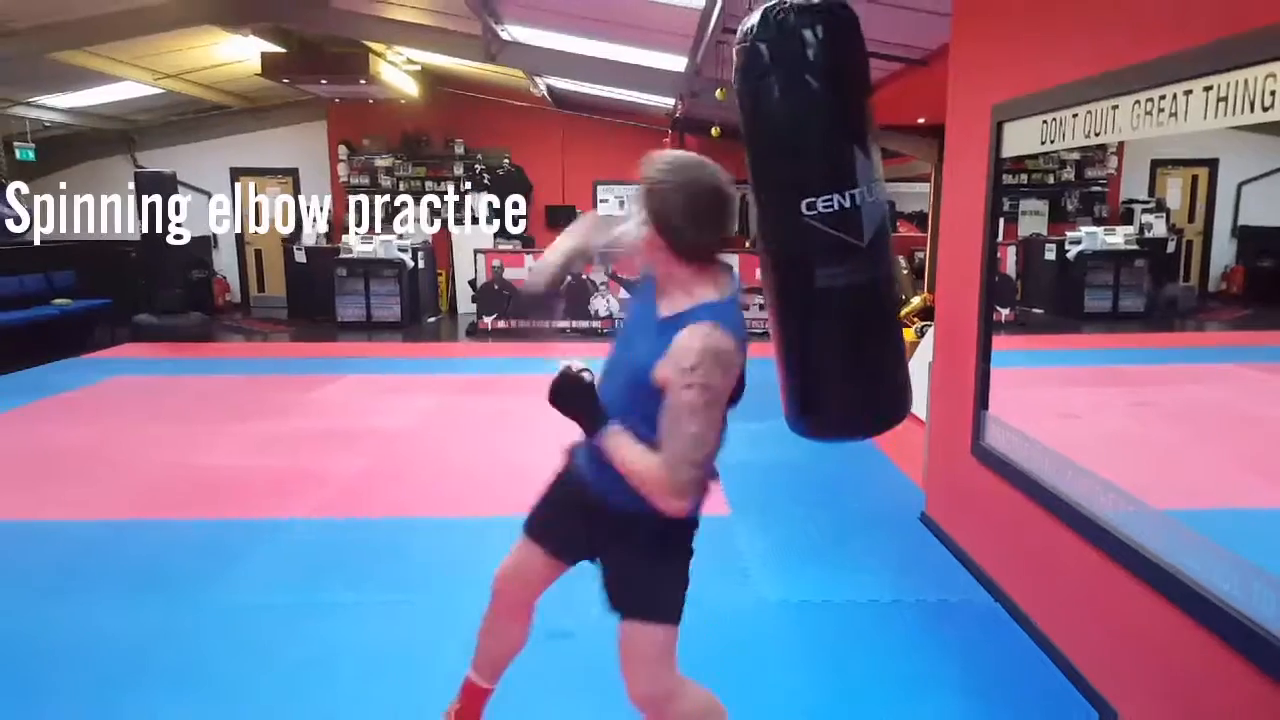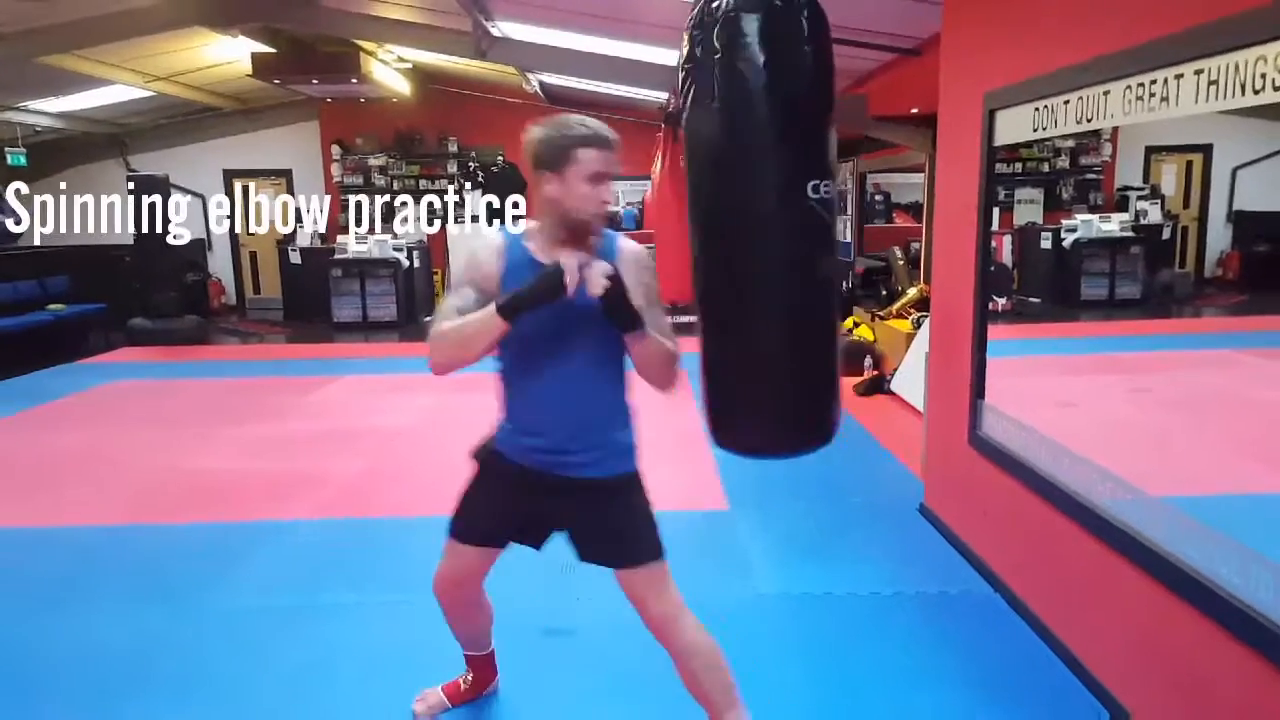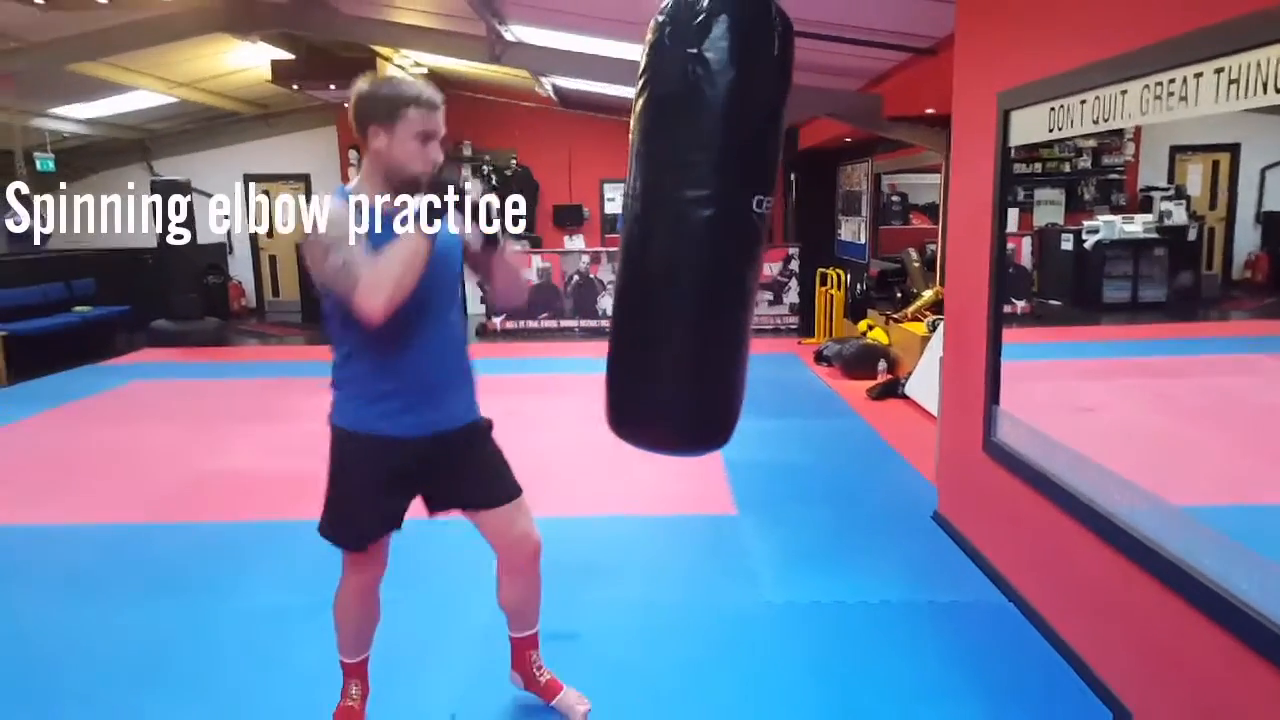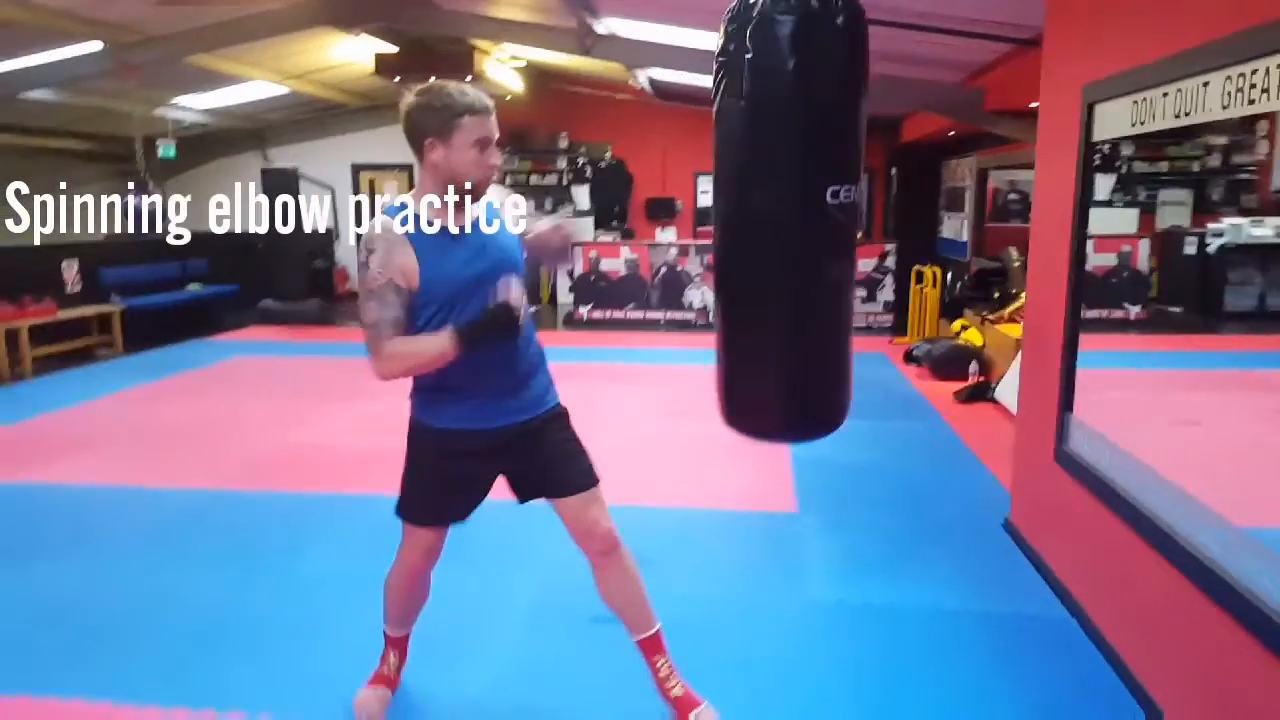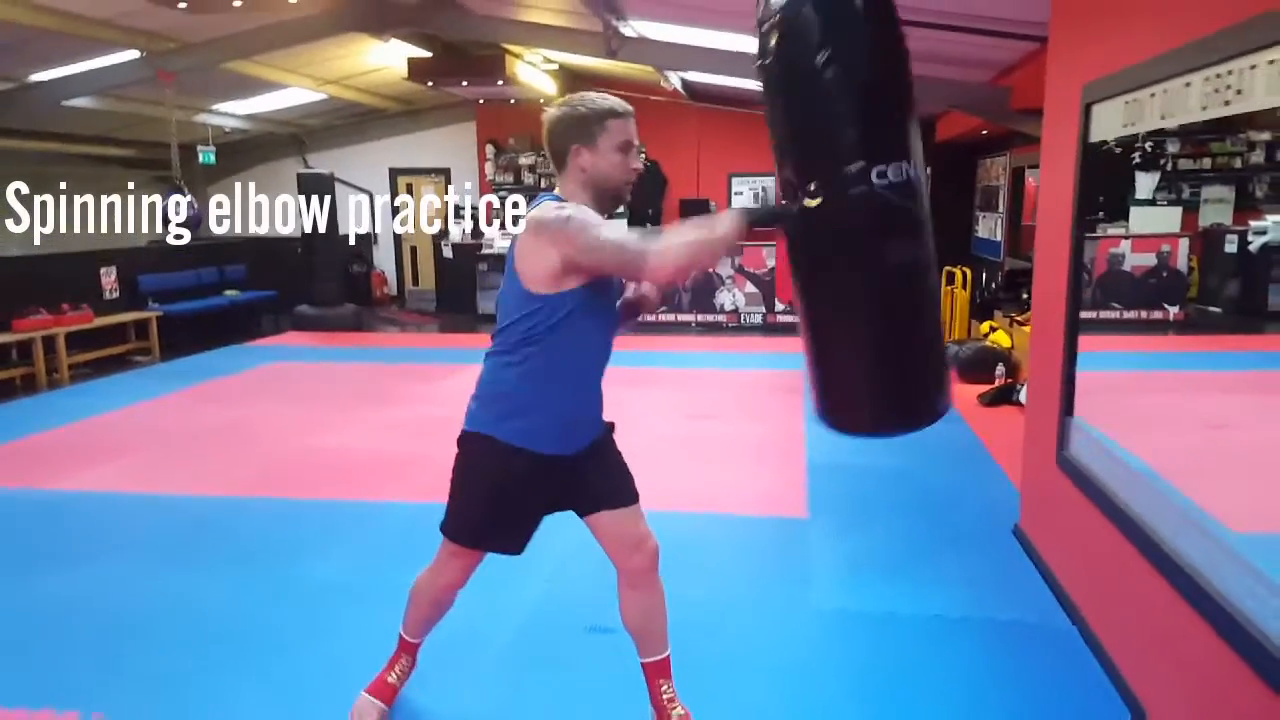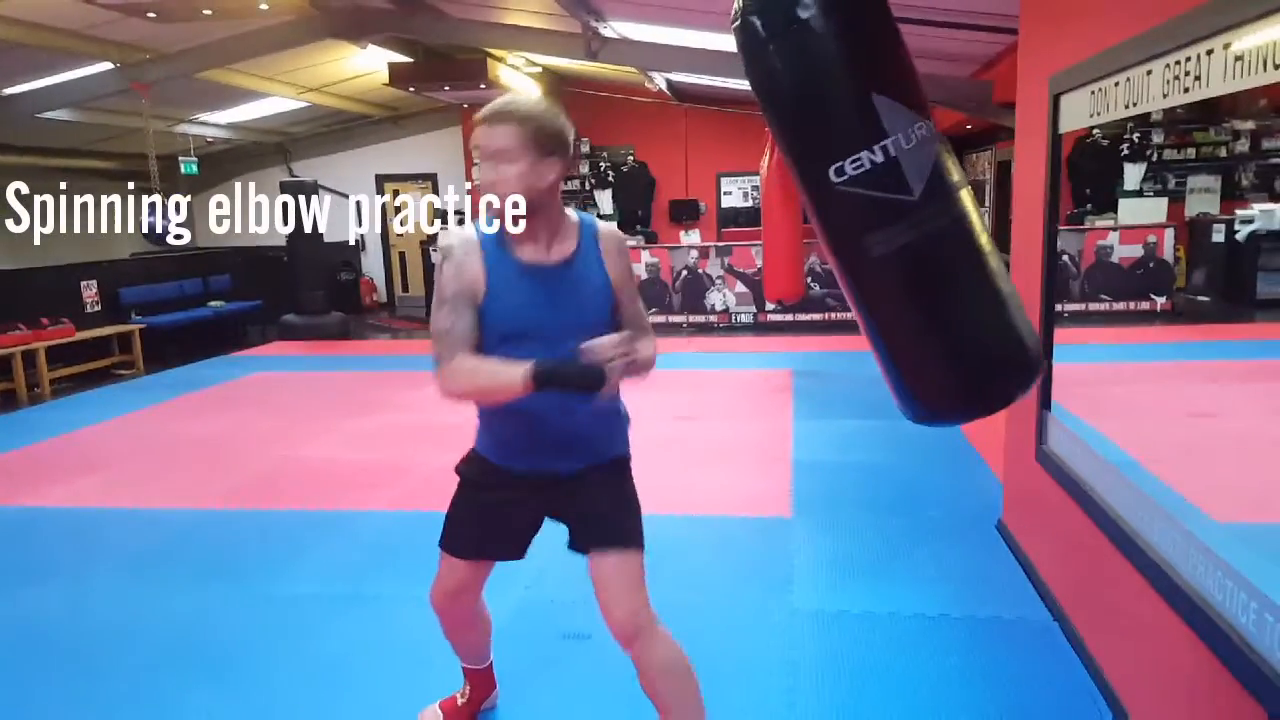
dt=0.7s
person 1, frame 1
left shoulder: (702, 346)
right shoulder: (675, 270)
left elbow: (676, 494)
right elbow: (602, 227)
left wrist: (593, 421)
right wrist: (559, 255)
left hip: (651, 514)
right hip: (594, 473)
right knee: (512, 586)
person 1, frame 2
left shoulder: (626, 258)
right shoulder: (493, 254)
left elbow: (665, 375)
right elbow: (440, 354)
left wrist: (629, 319)
right wrist: (514, 304)
left hip: (602, 471)
right hip: (516, 459)
left knee: (665, 614)
right knee: (452, 580)
person 1, frame 3
right shoulder: (334, 216)
left elbow: (515, 297)
right elbow: (374, 302)
left wrist: (488, 239)
right wrist: (425, 226)
left hip: (455, 422)
right hip: (371, 432)
left knee: (522, 545)
right knee: (363, 571)
left ankle: (526, 664)
person 1, frame 4
right shoulder: (392, 241)
left elbow: (547, 244)
right elbow: (387, 358)
left wrist: (552, 241)
right wrist: (468, 333)
left hip: (534, 412)
right hip: (448, 428)
left knee: (601, 536)
right knee: (418, 551)
right ankle: (392, 660)
person 1, frame 5
left shoulder: (588, 227)
right shoulder: (556, 224)
right elbow: (664, 261)
left wrist: (632, 300)
right wrist: (743, 218)
left hip: (582, 435)
right hip: (509, 438)
left knee: (639, 556)
right knee: (454, 564)
right ankle: (400, 662)
person 1, frame 6
left shoulder: (605, 243)
right shoulder: (468, 253)
left elbow: (638, 340)
right elbow: (453, 375)
left wrist: (629, 356)
right wrist: (546, 373)
left hip: (595, 459)
right hip: (503, 460)
left knee: (632, 620)
right knee: (451, 593)
